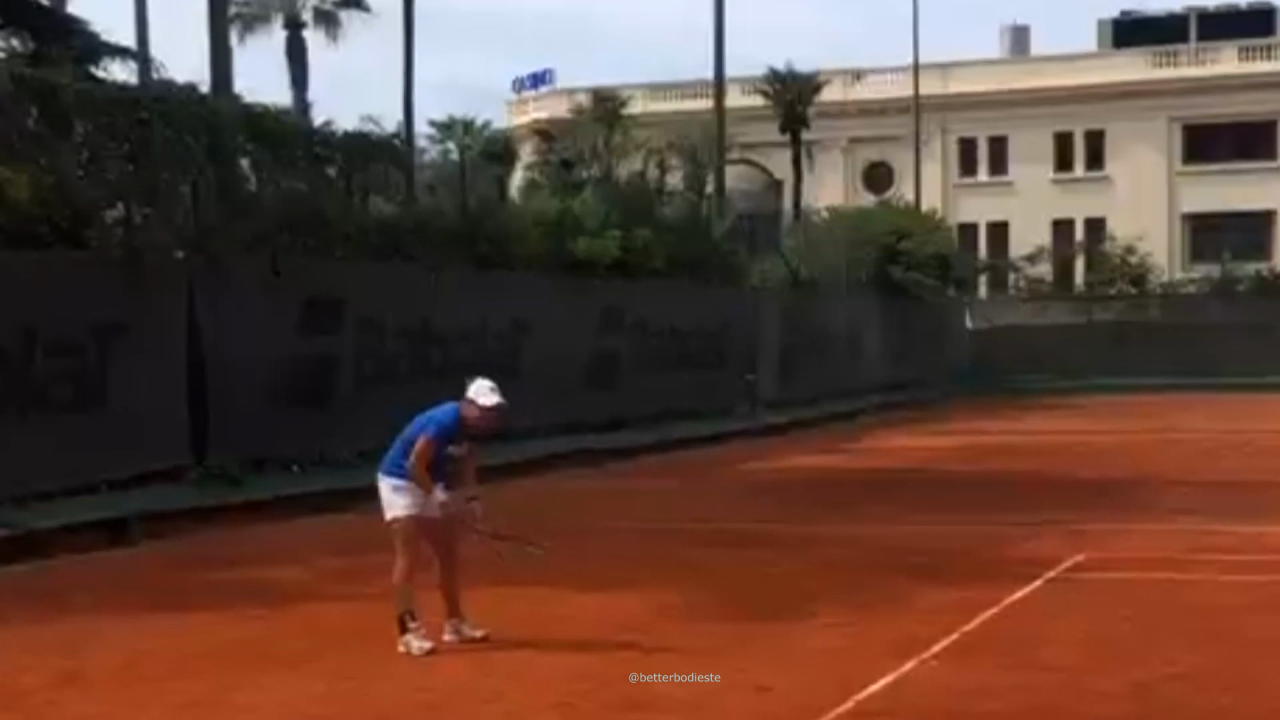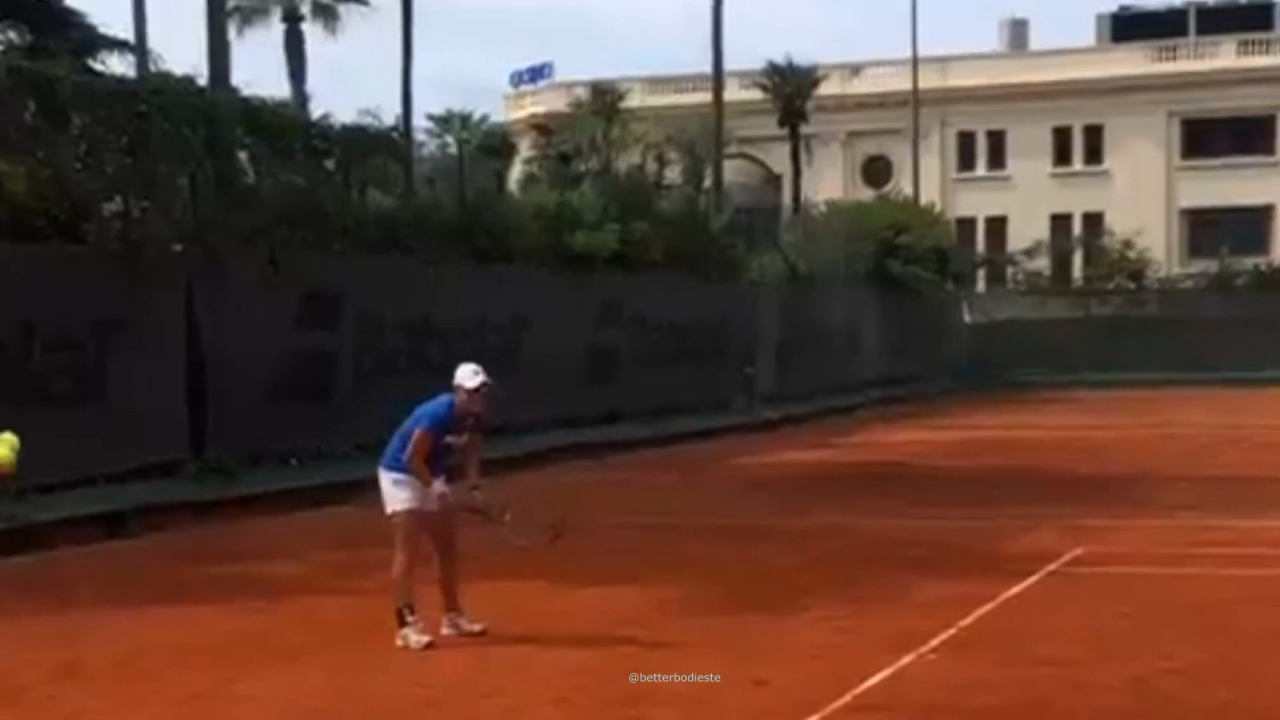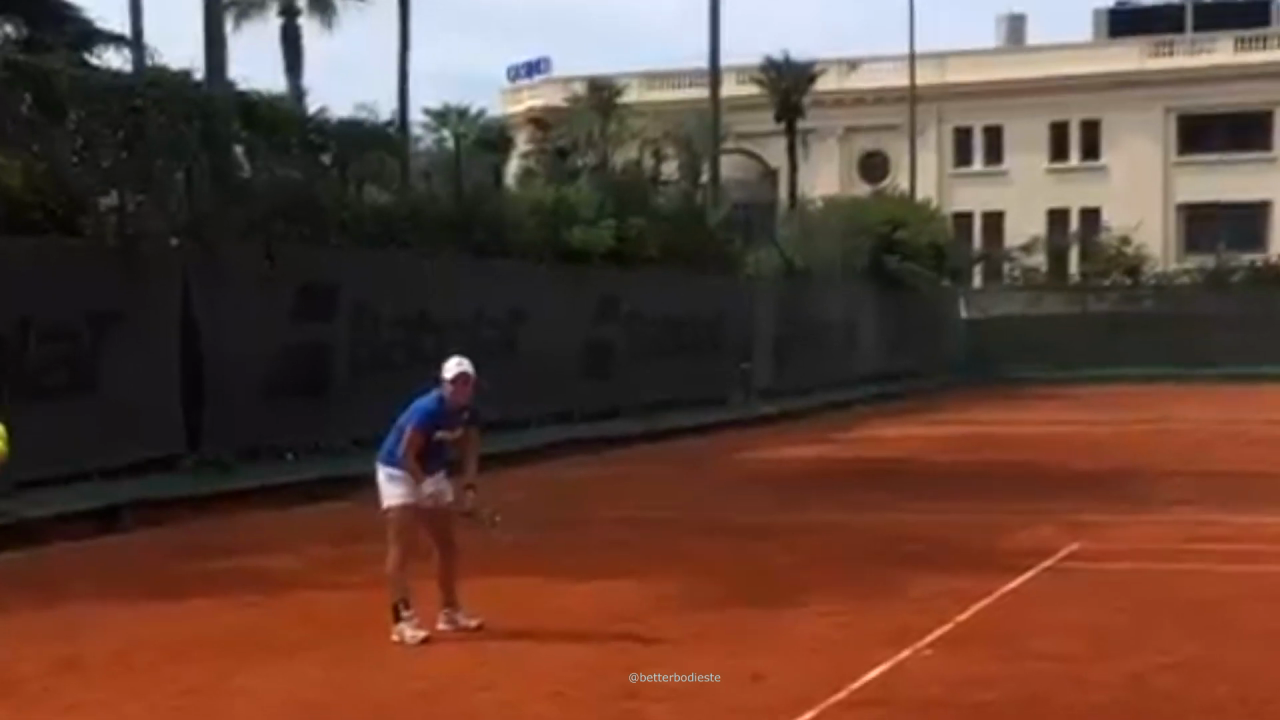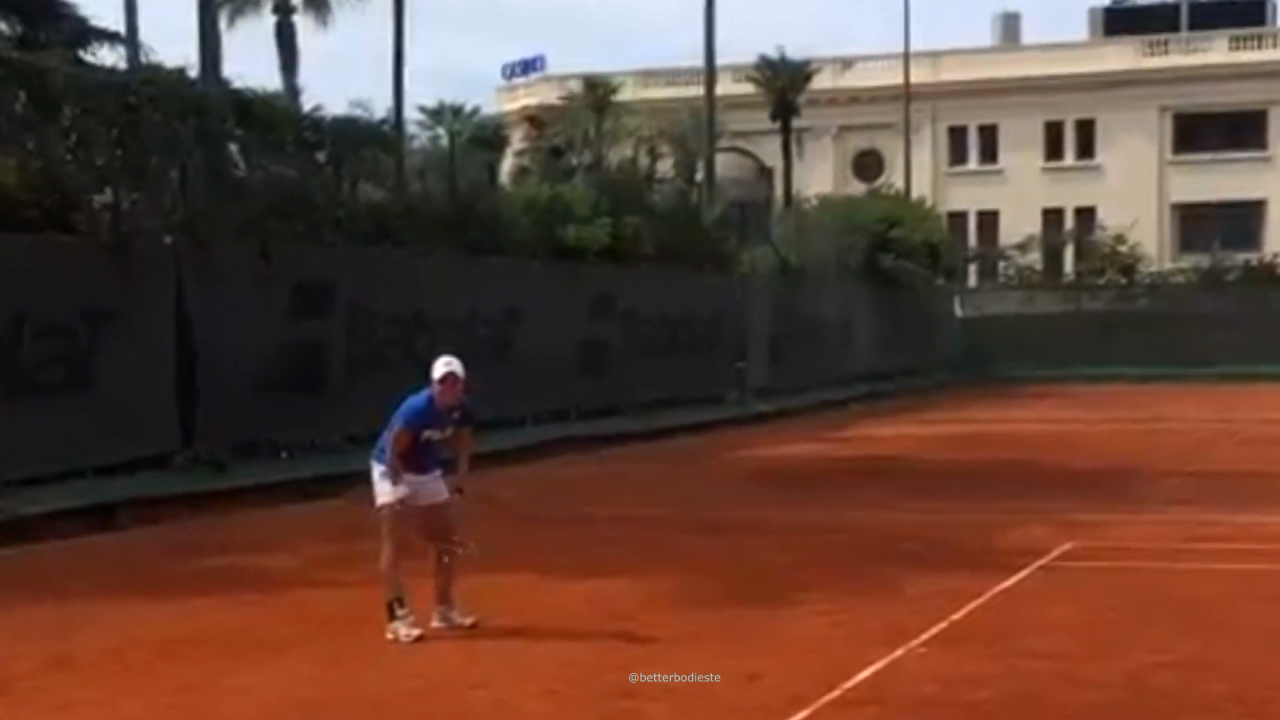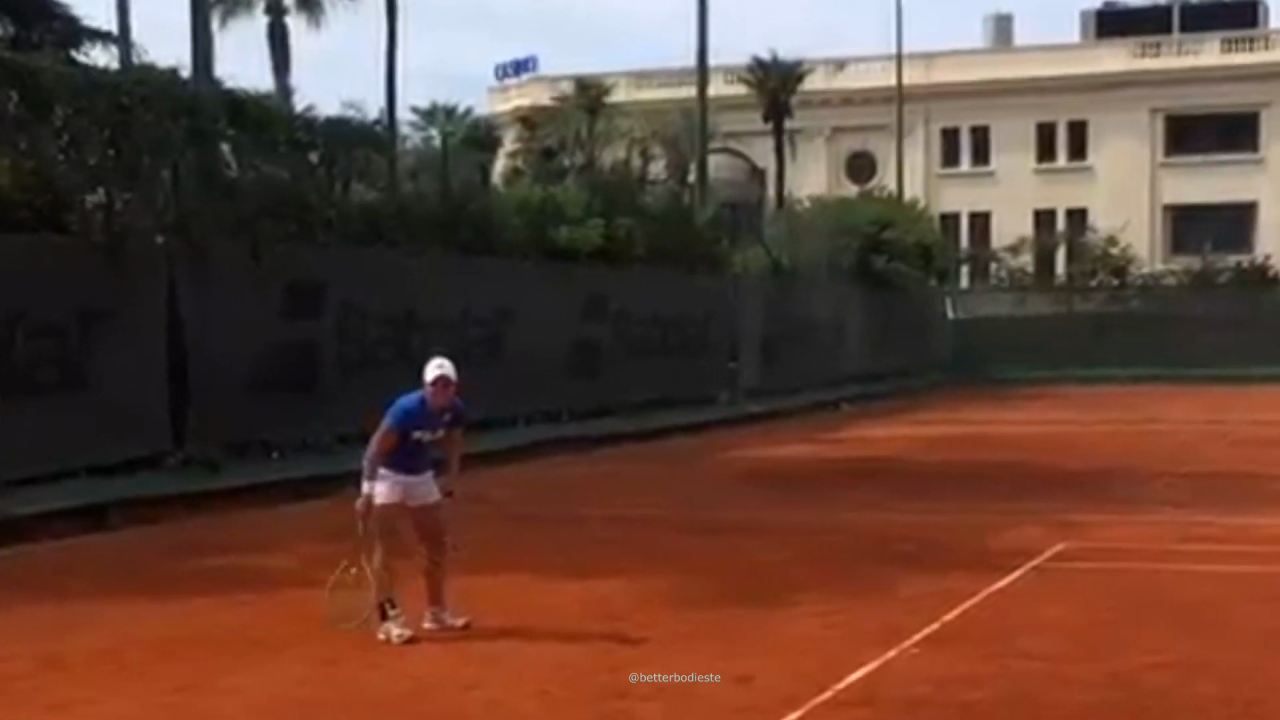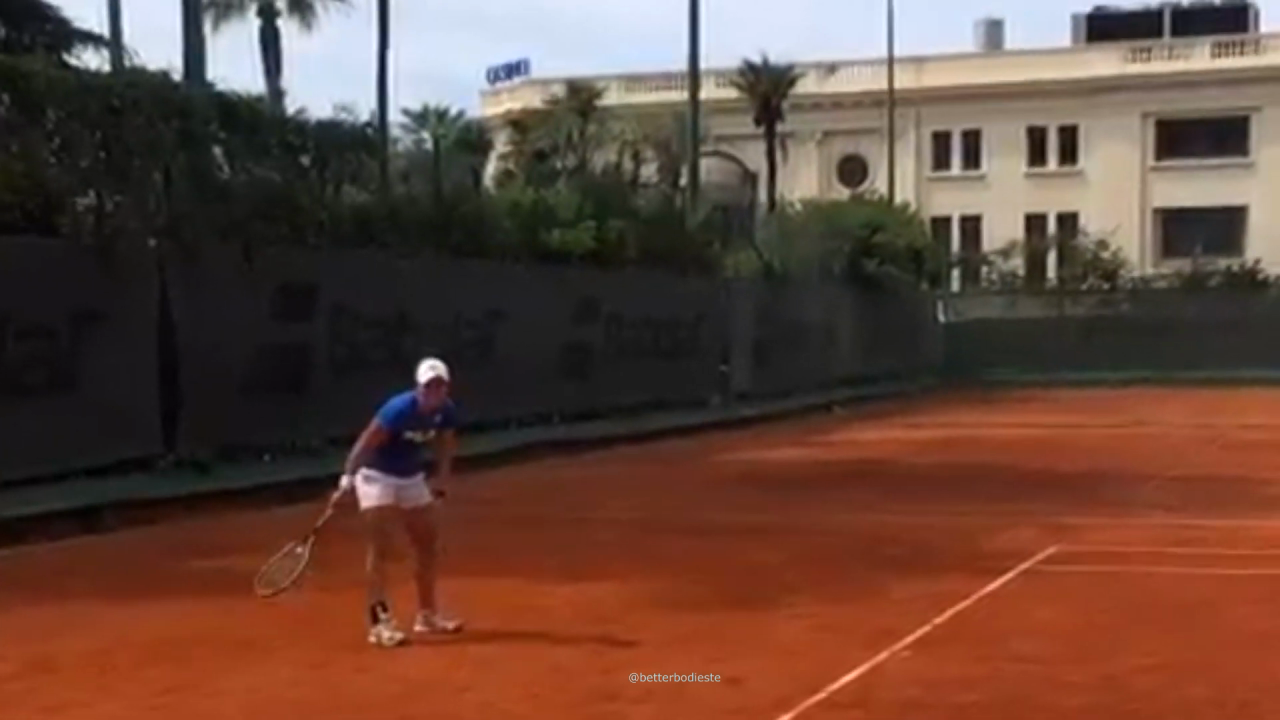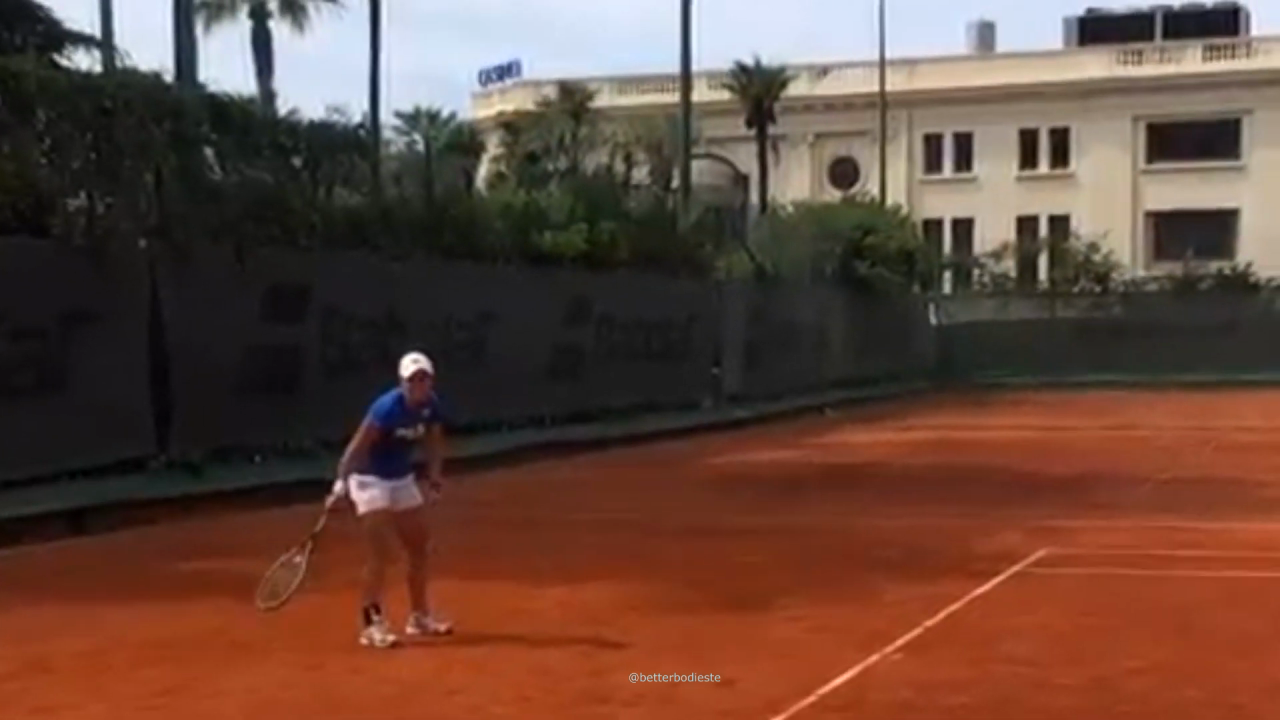
dt=0.2s
person 1, frame 1
left shoulder: (470, 425)
right shoulder: (444, 422)
left elbow: (465, 462)
right elbow: (414, 465)
left wrist: (471, 497)
right wrist: (439, 497)
left hip: (430, 486)
right hip: (400, 482)
left knee: (449, 554)
right knee: (409, 557)
left ankle: (455, 623)
right ankle: (409, 631)
person 1, frame 2
left shoulder: (471, 415)
right shoulder: (438, 413)
left elbow: (470, 451)
right elbow: (411, 457)
left wrist: (474, 486)
right wrist: (437, 489)
left hip: (432, 478)
right hip: (401, 476)
left knee: (448, 548)
right knee: (408, 550)
left ankle: (452, 616)
right ankle: (406, 625)
person 1, frame 3
left shoulder: (467, 410)
right shoulder: (428, 409)
left elbow: (468, 446)
right elbow: (405, 455)
left wrist: (469, 484)
right wrist: (428, 489)
left hip: (432, 474)
right hip: (398, 472)
left knee: (448, 543)
right knee: (401, 545)
left ankle: (449, 612)
right ankle: (403, 620)
person 1, frame 4
left shoulder: (461, 409)
right shoulder: (416, 408)
left elbow: (462, 447)
right elbow: (391, 453)
left wrist: (456, 487)
right wrist: (401, 492)
left hip: (428, 473)
right hip: (393, 471)
left knee: (446, 541)
right knee: (393, 543)
left ankle: (444, 610)
right ankle: (397, 618)
person 1, frame 5
left shoulder: (455, 410)
right shoulder: (407, 409)
left elbow: (452, 448)
right elbow: (375, 449)
left wrist: (447, 487)
right wrist: (367, 491)
left hip: (421, 474)
right hip: (385, 472)
left knee: (437, 542)
right knee: (386, 544)
left ankle: (436, 611)
right ankle: (389, 618)
person 1, frame 6
left shoulder: (446, 411)
right shoulder: (398, 409)
left elbow: (444, 449)
right elbow: (363, 445)
right wrist: (346, 482)
left hip: (412, 477)
right hip: (376, 474)
left knee: (428, 544)
right knee: (380, 546)
left ankle: (427, 614)
right ankle: (380, 621)
person 1, frame 7
left shoulder: (432, 405)
right shoulder: (387, 408)
left elbow: (433, 443)
right elbow: (356, 447)
left wrist: (434, 480)
right wrist: (340, 486)
left hip: (403, 479)
right hip: (370, 479)
left knee: (419, 546)
right knee: (380, 549)
left ankle: (419, 616)
right ankle: (372, 624)
